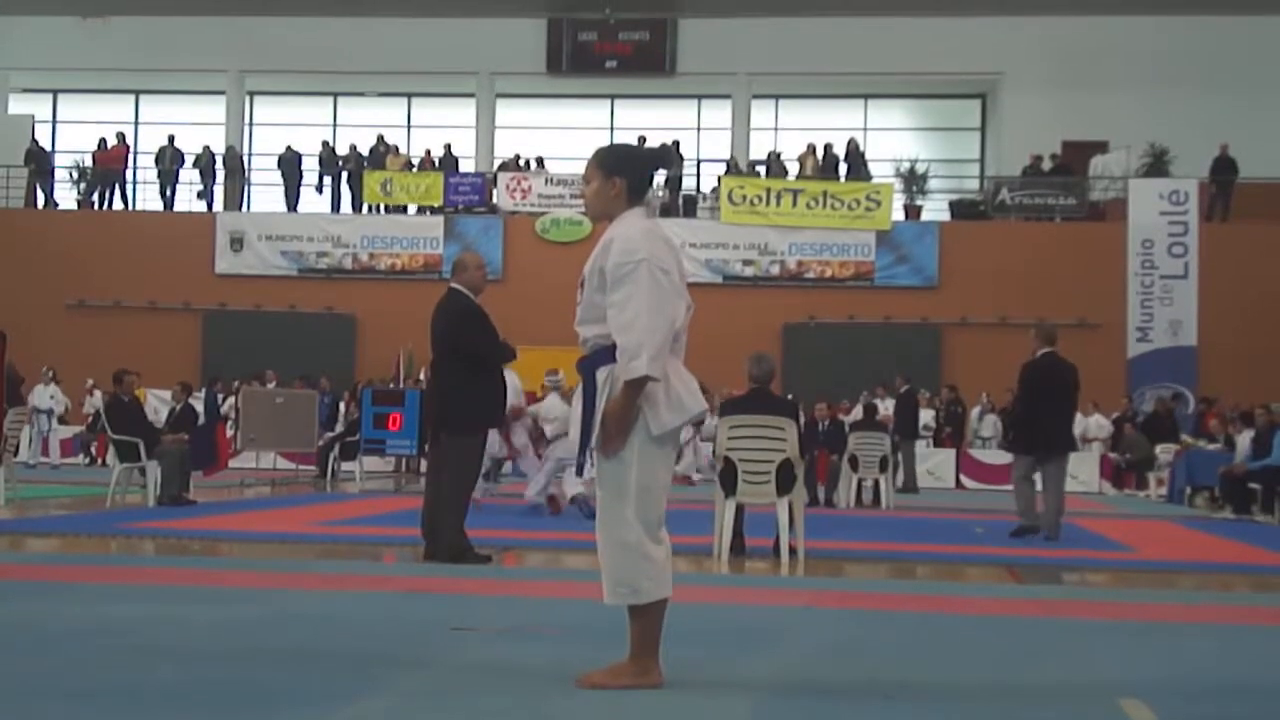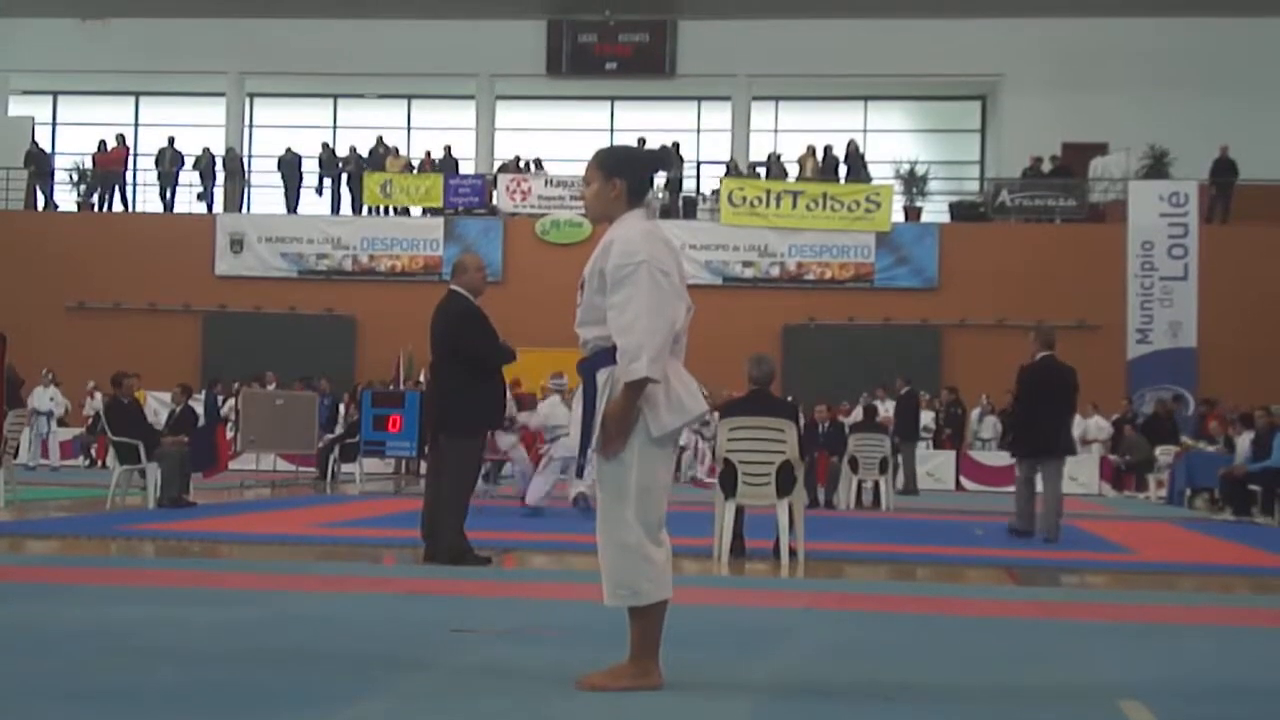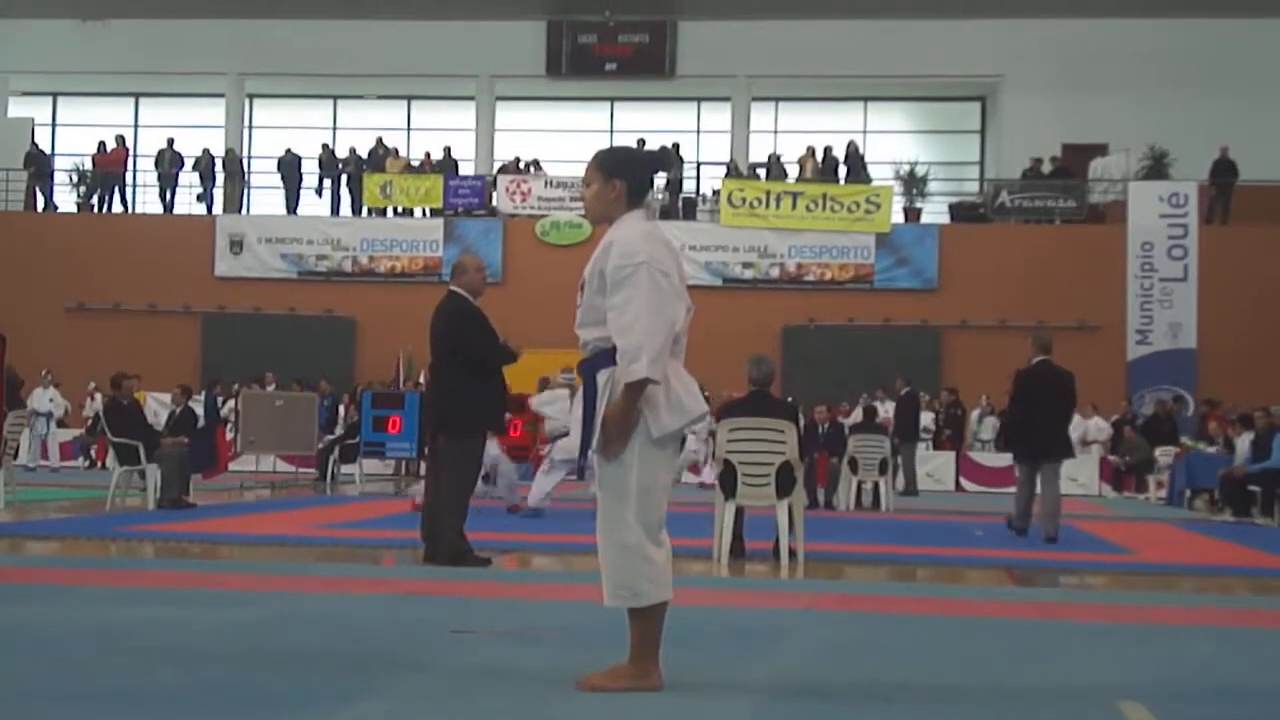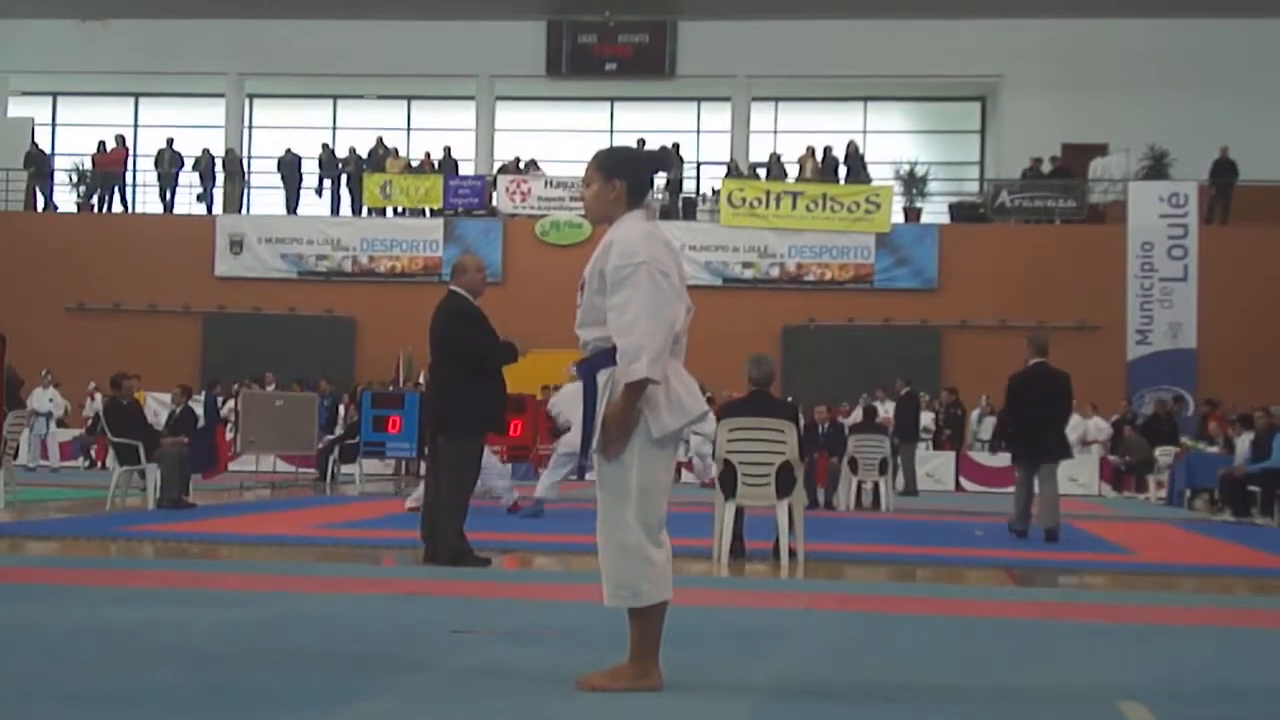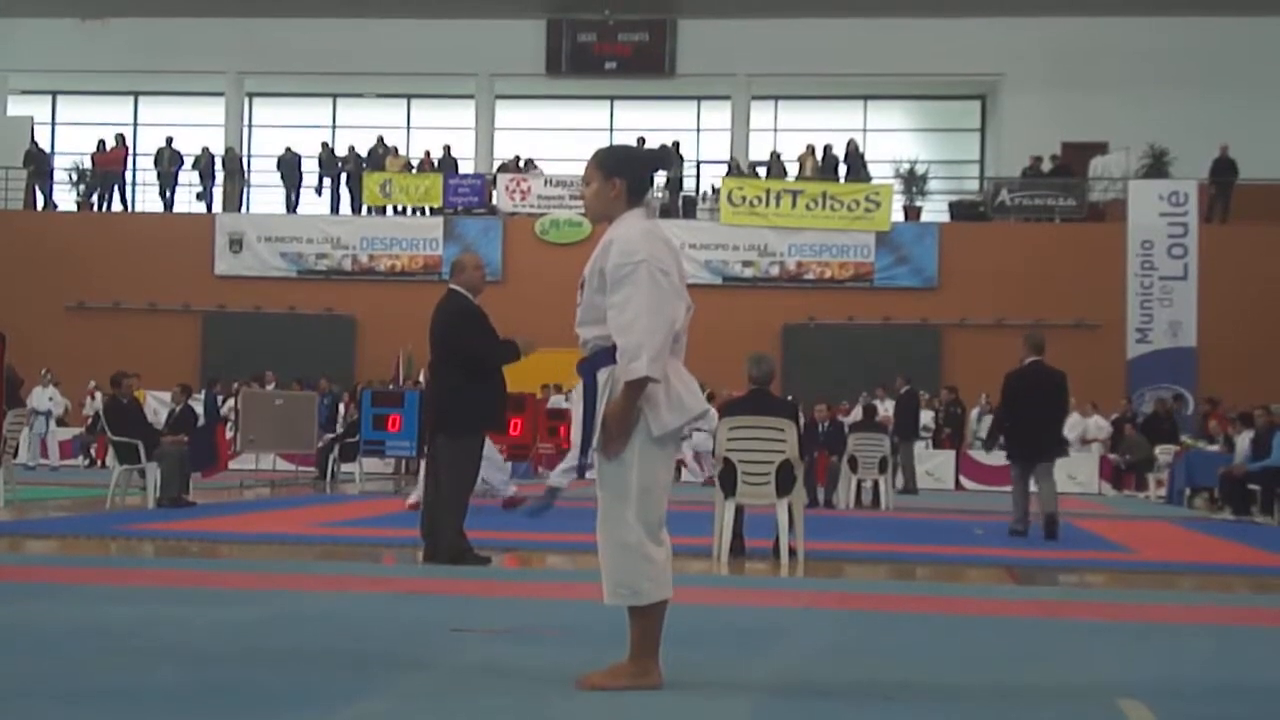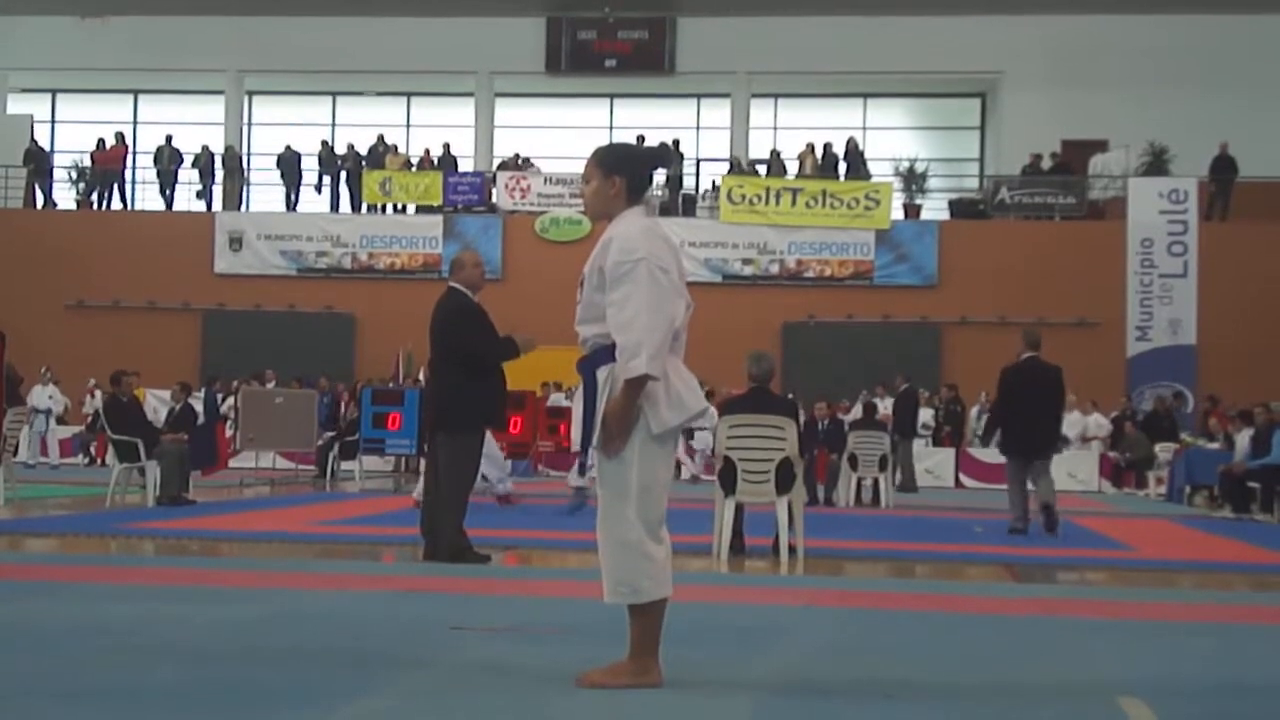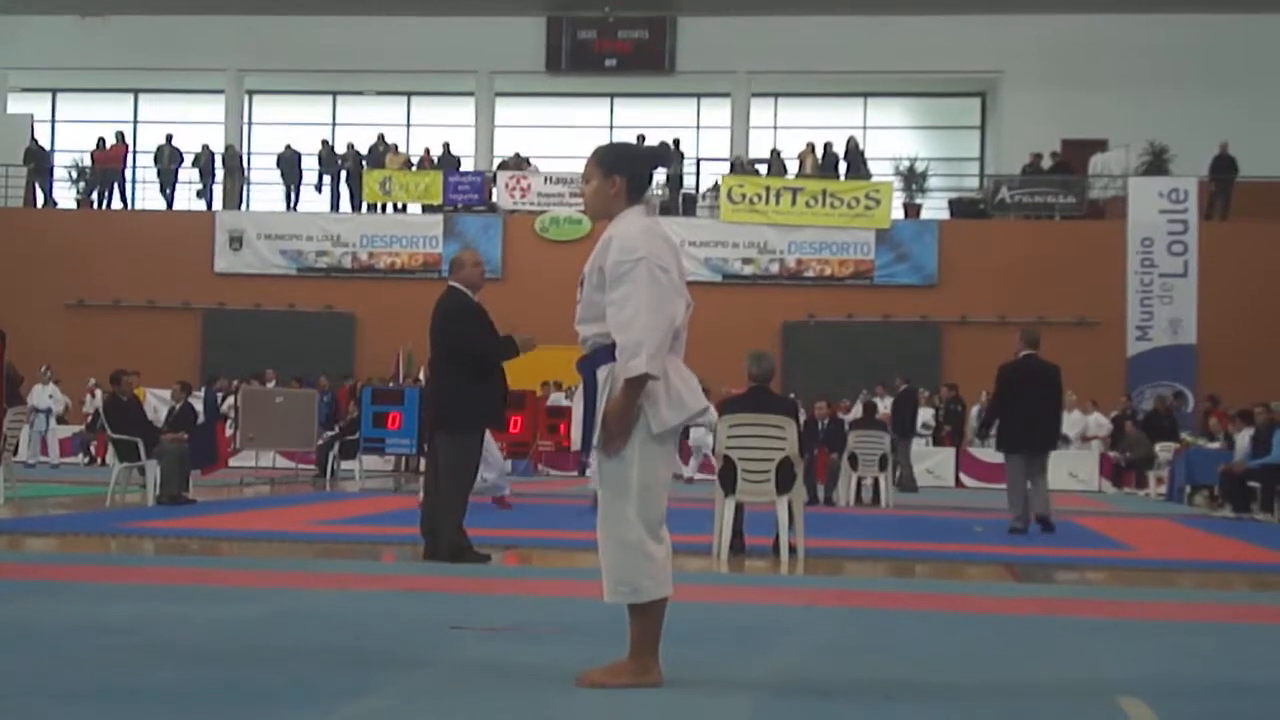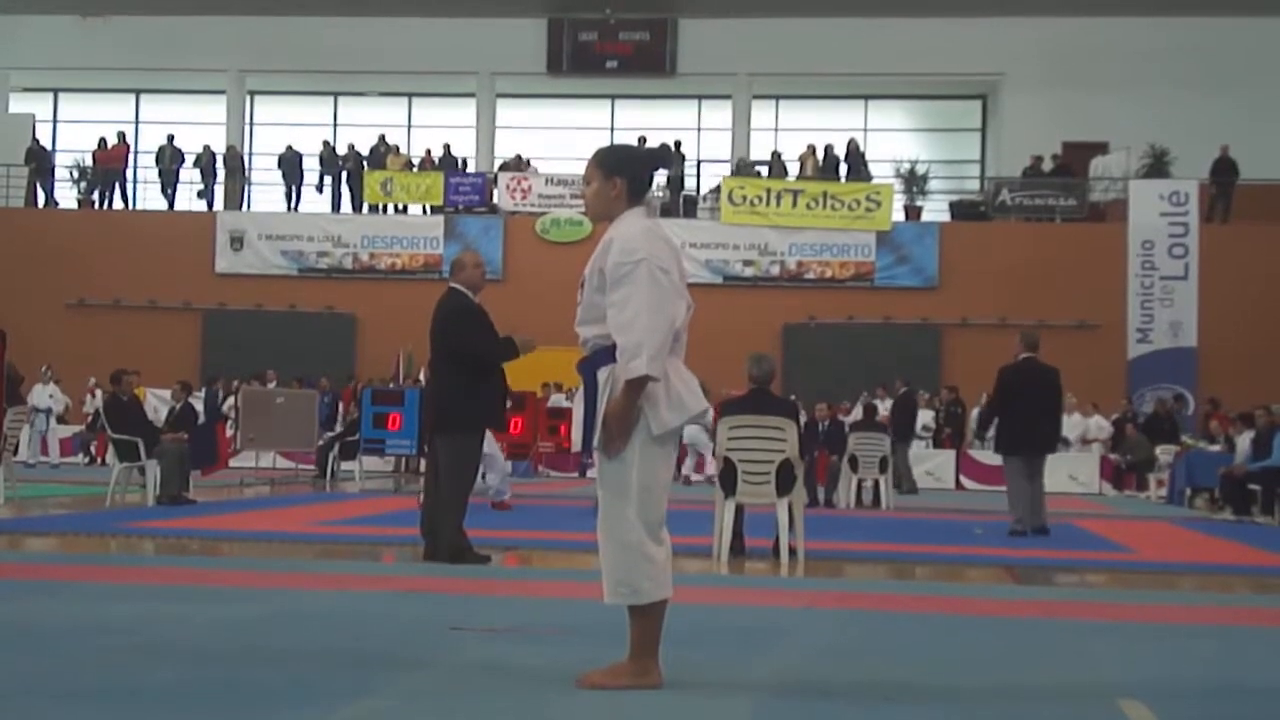
dt=0.1s
person 1, frame 1
left shoulder: (630, 239)
right shoulder: (636, 236)
left elbow: (643, 327)
left wrist: (625, 401)
left hip: (632, 392)
right hip: (634, 391)
left knee: (631, 524)
right knee: (631, 523)
left ankle: (643, 664)
right ankle: (641, 658)
person 1, frame 2
left shoulder: (630, 241)
right shoulder: (637, 238)
left elbow: (643, 329)
left wrist: (624, 403)
left hip: (632, 395)
right hip: (635, 394)
left knee: (631, 525)
right knee: (631, 525)
left ankle: (643, 665)
right ankle: (641, 660)
person 1, frame 3
left shoulder: (630, 242)
right shoulder: (636, 239)
left elbow: (644, 331)
left wrist: (625, 403)
left hip: (634, 396)
right hip: (638, 395)
left knee: (633, 526)
right knee: (633, 526)
left ankle: (643, 666)
right ankle: (642, 660)
person 1, frame 4
left shoulder: (630, 242)
right shoulder: (636, 239)
left elbow: (644, 330)
left wrist: (625, 403)
left hip: (633, 396)
right hip: (637, 395)
left knee: (632, 526)
right knee: (633, 526)
left ankle: (643, 666)
right ankle: (642, 660)
person 1, frame 5
left shoulder: (629, 240)
right shoulder: (639, 238)
left elbow: (642, 329)
left wrist: (624, 404)
left hip: (633, 395)
right hip: (639, 395)
left knee: (631, 525)
right knee: (633, 525)
left ankle: (641, 665)
right ankle: (642, 658)
person 1, frame 6
left shoulder: (630, 238)
right shoulder: (637, 237)
left elbow: (643, 327)
left wrist: (627, 400)
left hip: (635, 392)
right hip: (635, 391)
left knee: (633, 521)
right knee: (636, 521)
left ankle: (643, 661)
right ankle: (642, 657)
person 1, frame 7
left shoulder: (629, 238)
right shoulder: (636, 235)
left elbow: (644, 326)
left wrist: (626, 400)
left hip: (634, 392)
right hip: (637, 391)
left knee: (632, 523)
right knee: (633, 522)
left ankle: (643, 663)
right ankle: (642, 657)
person 1, frame 8
left shoulder: (630, 240)
right shoulder: (638, 238)
left elbow: (644, 328)
left wrist: (626, 402)
left hip: (634, 393)
right hip: (637, 392)
left knee: (632, 523)
right knee: (633, 524)
left ankle: (643, 664)
right ankle: (642, 659)
person 2, frame 1
left shoulder: (448, 305)
right shoulder: (465, 309)
right elbow: (488, 352)
left wrist: (498, 349)
right wrist: (508, 350)
left hip: (446, 401)
right hip: (464, 405)
left knee: (442, 474)
right knee: (459, 477)
left ankle: (436, 542)
right ankle: (451, 544)
person 2, frame 2
left shoulder: (448, 307)
right shoulder: (465, 311)
right elbow: (486, 355)
left wrist: (499, 351)
right wrist: (508, 352)
left hip: (447, 404)
right hip: (464, 407)
left knee: (442, 477)
right knee: (458, 479)
left ankle: (435, 543)
right ankle: (450, 546)
person 2, frame 3
left shoulder: (448, 308)
right shoulder: (464, 312)
right elbow: (484, 356)
left wrist: (501, 351)
right wrist: (511, 352)
left hip: (447, 405)
right hip: (463, 408)
left knee: (442, 478)
right knee: (457, 481)
left ankle: (436, 545)
right ankle: (451, 548)
person 2, frame 4
left shoulder: (449, 308)
right shoulder: (463, 311)
right elbow: (483, 355)
left wrist: (503, 349)
right wrist: (513, 350)
left hip: (448, 406)
right hip: (463, 409)
left knee: (442, 478)
right knee: (457, 480)
left ankle: (436, 545)
right ankle: (450, 547)
person 2, frame 5
left shoulder: (449, 306)
right shoulder: (463, 310)
right elbow: (482, 354)
left wrist: (506, 347)
right wrist: (516, 349)
left hip: (448, 404)
right hip: (463, 407)
left knee: (442, 477)
right knee: (457, 479)
left ankle: (436, 544)
right ankle: (451, 546)
person 2, frame 6
left shoulder: (449, 304)
right shoulder: (462, 308)
right elbow: (481, 352)
left wrist: (506, 345)
right wrist: (515, 346)
left hip: (448, 403)
right hip: (462, 405)
left knee: (443, 475)
right knee: (457, 477)
left ankle: (437, 542)
right ankle: (451, 545)
person 2, frame 7
left shoulder: (449, 303)
right shoulder: (462, 307)
right elbow: (479, 351)
left wrist: (506, 345)
right wrist: (514, 345)
left hip: (448, 401)
right hip: (462, 405)
left knee: (443, 476)
right knee: (456, 477)
left ankle: (437, 542)
right ankle: (451, 544)
person 2, frame 8
left shoulder: (450, 304)
right shoulder: (462, 308)
right elbow: (479, 352)
left wrist: (505, 346)
right wrist: (514, 347)
left hip: (448, 404)
right hip: (461, 406)
left knee: (443, 477)
right knee: (457, 478)
left ankle: (436, 543)
right ankle: (451, 545)
person 3, frame 1
left shoulder: (1031, 367)
right shoulder: (1069, 369)
left elbow: (1022, 404)
right elbow: (1072, 403)
left wrist: (1012, 431)
left hip: (1032, 434)
right hip: (1060, 435)
left knee: (1022, 477)
right knee: (1055, 483)
left ankle: (1029, 522)
right ankle: (1052, 529)
person 3, frame 2
left shoulder: (1028, 371)
right shoulder: (1069, 372)
left elbow: (1020, 406)
right elbow: (1071, 406)
left wrist: (1011, 434)
left hip: (1031, 437)
right hip: (1058, 438)
left knee: (1025, 481)
right knee: (1053, 484)
left ankle: (1023, 525)
right ankle: (1051, 531)
person 3, frame 3
left shoulder: (1023, 376)
right shoulder: (1066, 376)
left elbow: (1014, 410)
right elbow: (1070, 409)
left wrist: (1006, 436)
left hip: (1028, 439)
right hip: (1055, 440)
left knee: (1025, 482)
right knee: (1051, 484)
left ankle: (1020, 523)
right ankle: (1050, 530)
person 3, frame 4
left shoulder: (1019, 379)
right shoulder: (1062, 378)
left elbow: (1009, 413)
right elbow: (1067, 410)
left hip: (1025, 442)
right hip: (1052, 442)
left knee: (1024, 484)
right knee: (1049, 484)
left ankle: (1020, 525)
right ankle: (1051, 526)
person 3, frame 5
left shoulder: (1014, 377)
right shoulder: (1058, 376)
left elbow: (1004, 411)
right elbow: (1063, 410)
left wrist: (992, 437)
right wrist: (1054, 434)
left hip: (1021, 440)
right hip: (1048, 440)
left knee: (1020, 483)
right knee: (1046, 480)
left ankle: (1019, 525)
right ankle: (1050, 515)
person 3, frame 6
left shoulder: (1010, 372)
right shoulder: (1054, 372)
left elbow: (999, 405)
right elbow: (1059, 405)
left wrist: (989, 430)
right wrist: (1053, 430)
left hip: (1016, 436)
right hip: (1044, 436)
left knee: (1016, 480)
right knee: (1042, 476)
left ankle: (1019, 523)
right ankle: (1048, 505)
person 3, frame 7
left shoulder: (1008, 369)
right shoulder: (1052, 370)
left elbow: (997, 402)
right elbow: (1057, 404)
left wrist: (985, 426)
right wrist: (1055, 431)
left hip: (1013, 434)
right hip: (1041, 433)
left knee: (1016, 479)
right knee: (1039, 476)
left ankle: (1019, 522)
right ankle: (1043, 515)
person 3, frame 8
left shoulder: (1007, 372)
right shoulder: (1051, 373)
left elbow: (995, 403)
right elbow: (1057, 407)
left wrist: (982, 427)
right wrist: (1055, 434)
left hip: (1012, 436)
right hip: (1039, 436)
left knee: (1016, 481)
right knee: (1036, 479)
left ankle: (1019, 524)
right ankle: (1038, 523)
person 4, frame 1
left shoulder: (729, 406)
right shoulder: (789, 407)
right elbow: (800, 450)
left hip: (738, 481)
right hip: (778, 482)
right knee: (793, 476)
left ankle: (736, 540)
right ankle: (781, 542)
person 4, frame 2
left shoulder: (729, 407)
right shoulder: (789, 409)
right elbow: (800, 452)
left hip: (738, 483)
right hip: (777, 484)
right knee: (793, 478)
left ankle: (736, 542)
right ankle: (782, 543)
person 4, frame 3
left shoulder: (729, 409)
right shoulder: (788, 409)
right elbow: (799, 453)
left hip: (738, 484)
right hip: (778, 484)
right knee: (792, 477)
left ankle: (736, 542)
right ankle: (782, 544)
person 4, frame 4
left shoulder: (729, 408)
right shoulder: (788, 409)
right elbow: (799, 453)
left hip: (738, 484)
right hip: (778, 484)
right knee: (792, 477)
left ankle: (736, 543)
right ankle: (781, 544)
person 4, frame 5
left shoulder: (729, 407)
right shoulder: (788, 408)
right elbow: (799, 451)
left hip: (737, 482)
right hip: (777, 482)
right knee: (794, 477)
left ankle: (736, 541)
right ankle: (781, 543)
person 4, frame 6
left shoulder: (729, 405)
right shoulder: (788, 406)
right elbow: (800, 450)
left hip: (737, 481)
right hip: (777, 481)
right knee: (794, 476)
left ankle: (736, 539)
right ankle: (781, 541)
person 4, frame 7
left shoulder: (728, 404)
right shoulder: (788, 405)
right elbow: (800, 449)
left hip: (737, 480)
right hip: (778, 480)
right knee: (794, 475)
left ankle: (736, 539)
right ankle: (781, 540)
person 4, frame 8
left shoulder: (729, 406)
right shoulder: (788, 407)
right elbow: (800, 451)
right knee: (794, 476)
left ankle: (736, 541)
right ankle: (781, 542)
